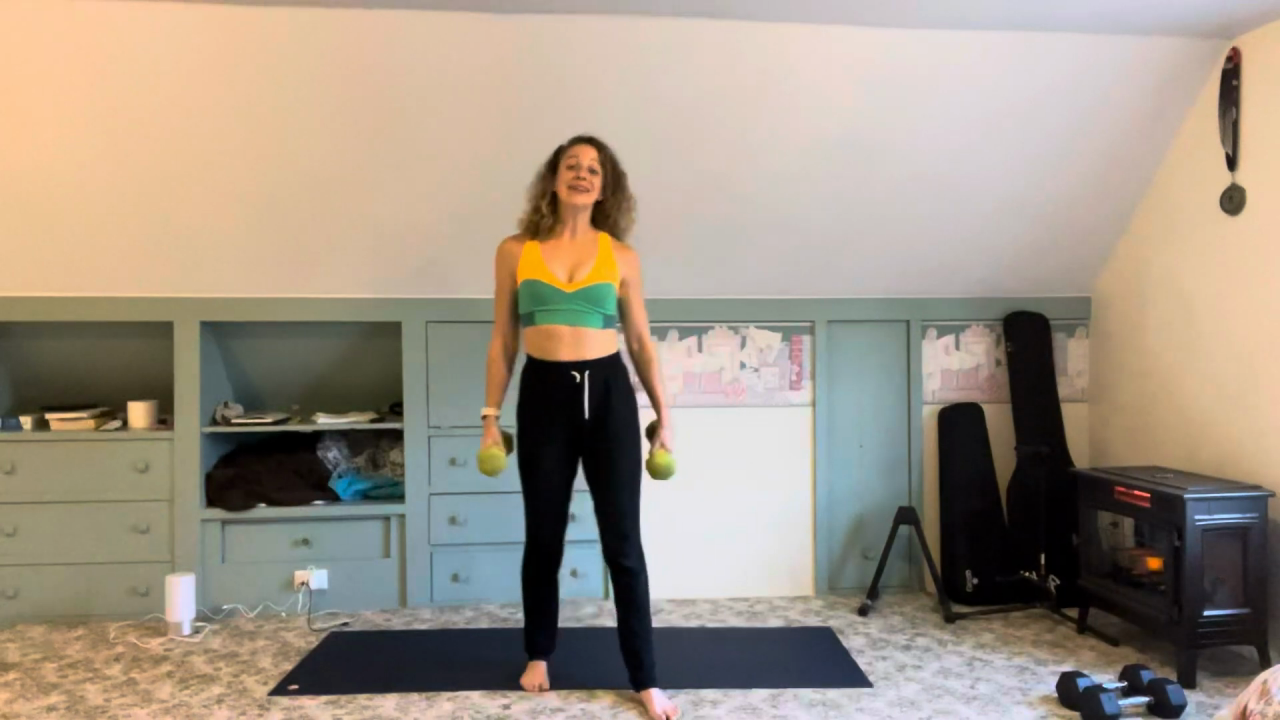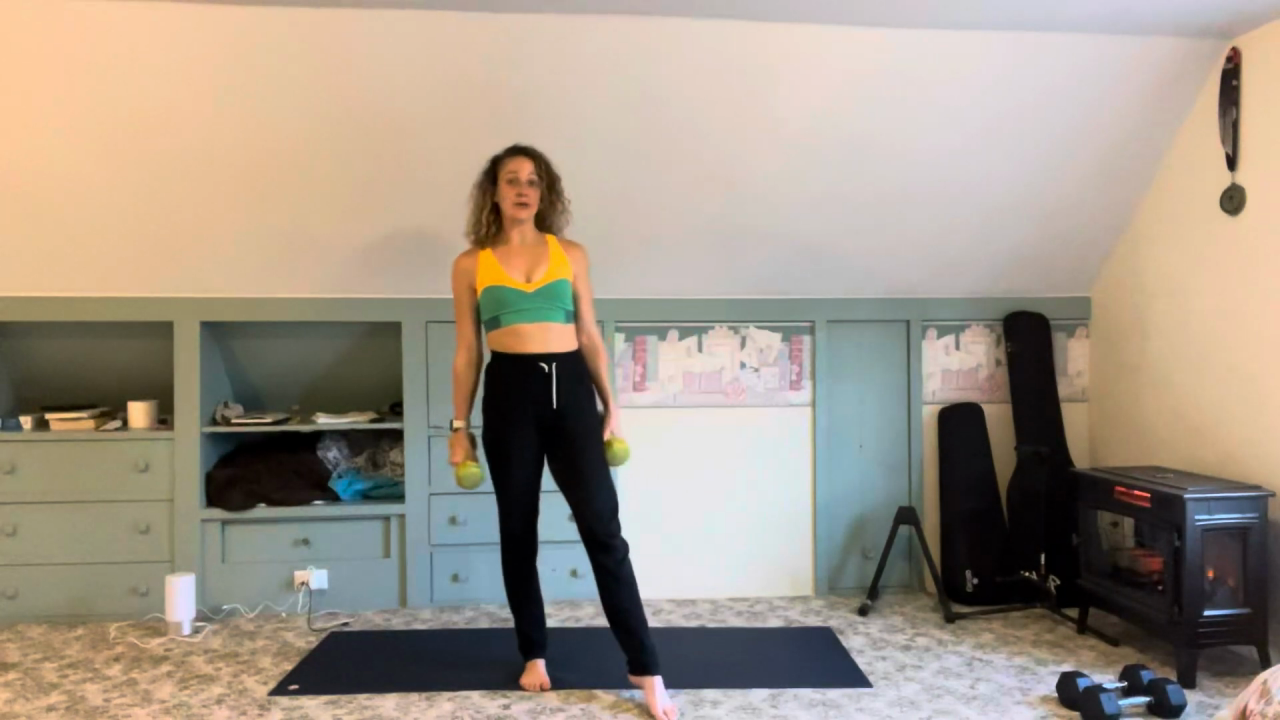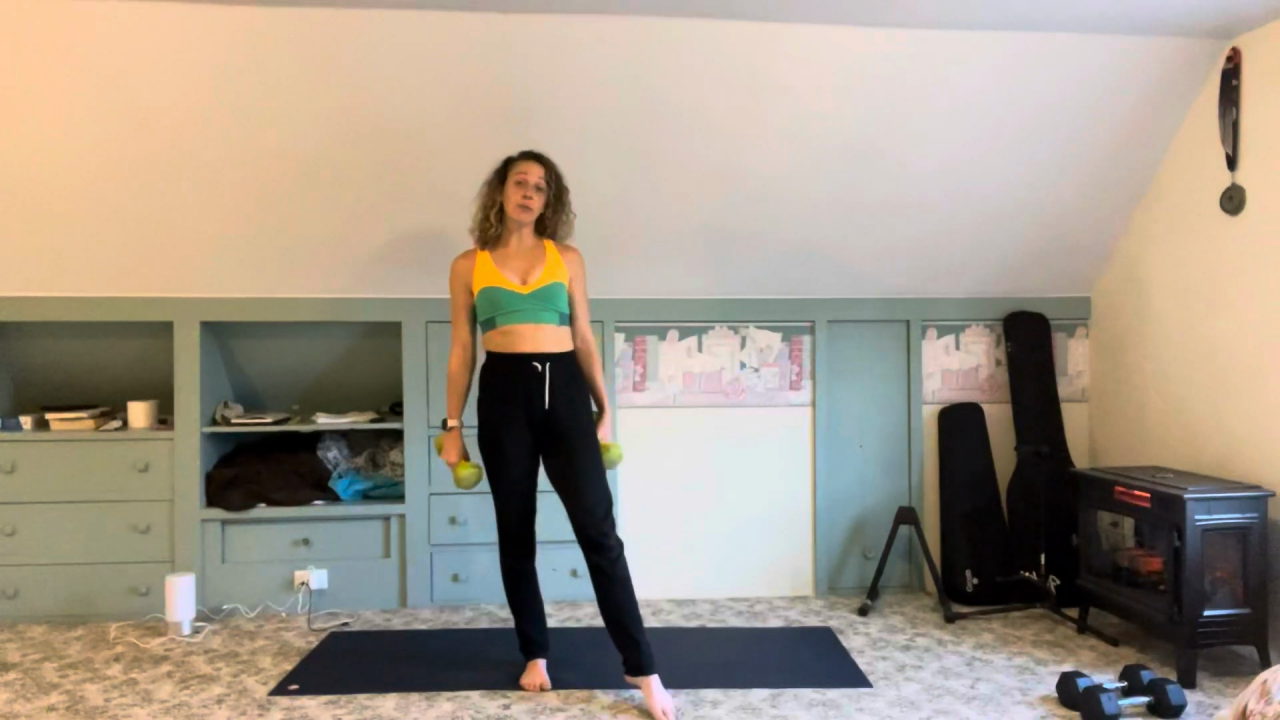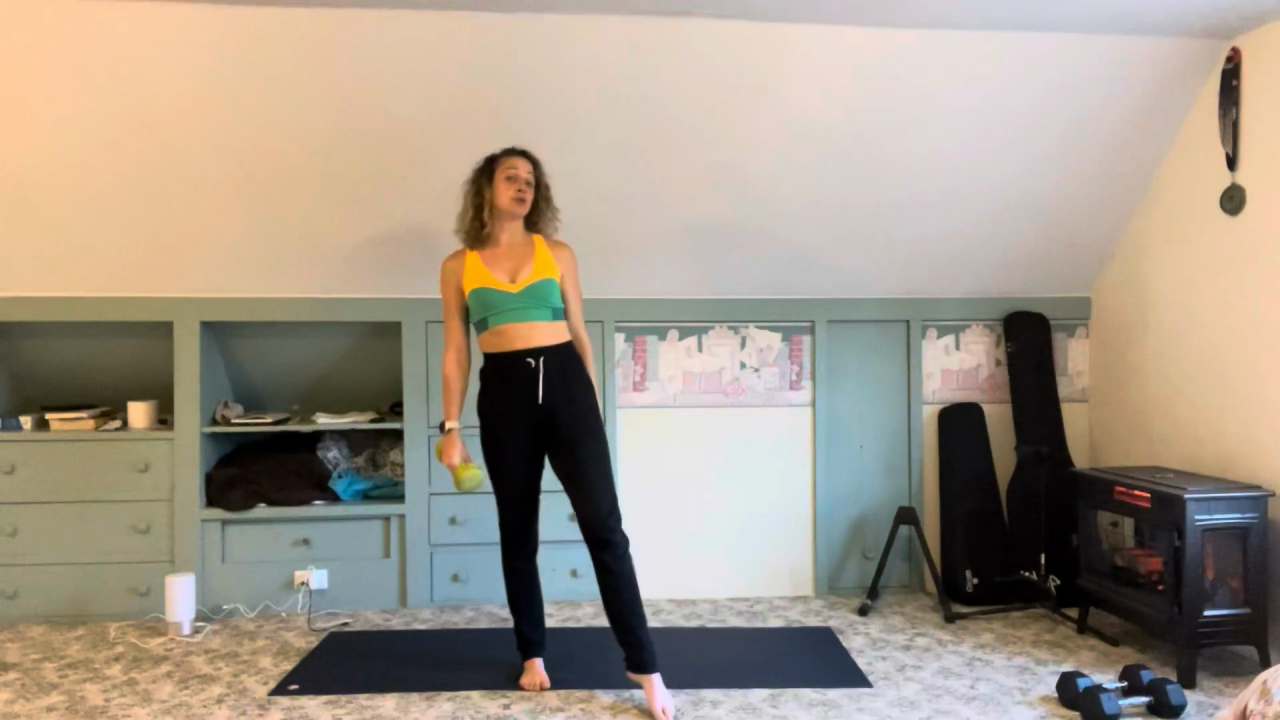
dt=0.7s
person 1, frame 1
left shoulder: (621, 256)
right shoulder: (515, 252)
left elbow: (641, 340)
right elbow: (502, 342)
left wrist: (663, 413)
right wrist: (491, 415)
left hip: (609, 395)
right hip: (544, 396)
left knee: (623, 542)
right knee: (545, 536)
right ankle: (538, 652)
person 1, frame 2
left shoulder: (571, 254)
right shoulder: (471, 264)
left elbow: (590, 335)
right elbow: (466, 351)
left wrist: (610, 407)
right wrist: (459, 426)
left hip: (569, 389)
right hip: (509, 394)
left knee: (603, 527)
right knee: (518, 531)
left ankle: (645, 667)
right ankle: (534, 654)
person 1, frame 3
left shoulder: (568, 258)
right shoulder: (469, 265)
left elbow: (584, 339)
right elbow: (461, 350)
left wrist: (605, 410)
right wrist: (452, 425)
left hip: (564, 390)
right hip: (504, 393)
left knee: (597, 527)
right knee: (516, 531)
left ankle: (641, 667)
right ankle: (534, 653)
person 1, frame 4
left shoulder: (558, 254)
right shoulder: (458, 265)
left elbow: (579, 334)
right elbow: (456, 352)
left wrist: (595, 404)
right wrist: (451, 427)
left hip: (564, 384)
right hip: (503, 393)
left knee: (603, 524)
right knee: (517, 530)
left ankle: (643, 664)
right ankle: (532, 653)
